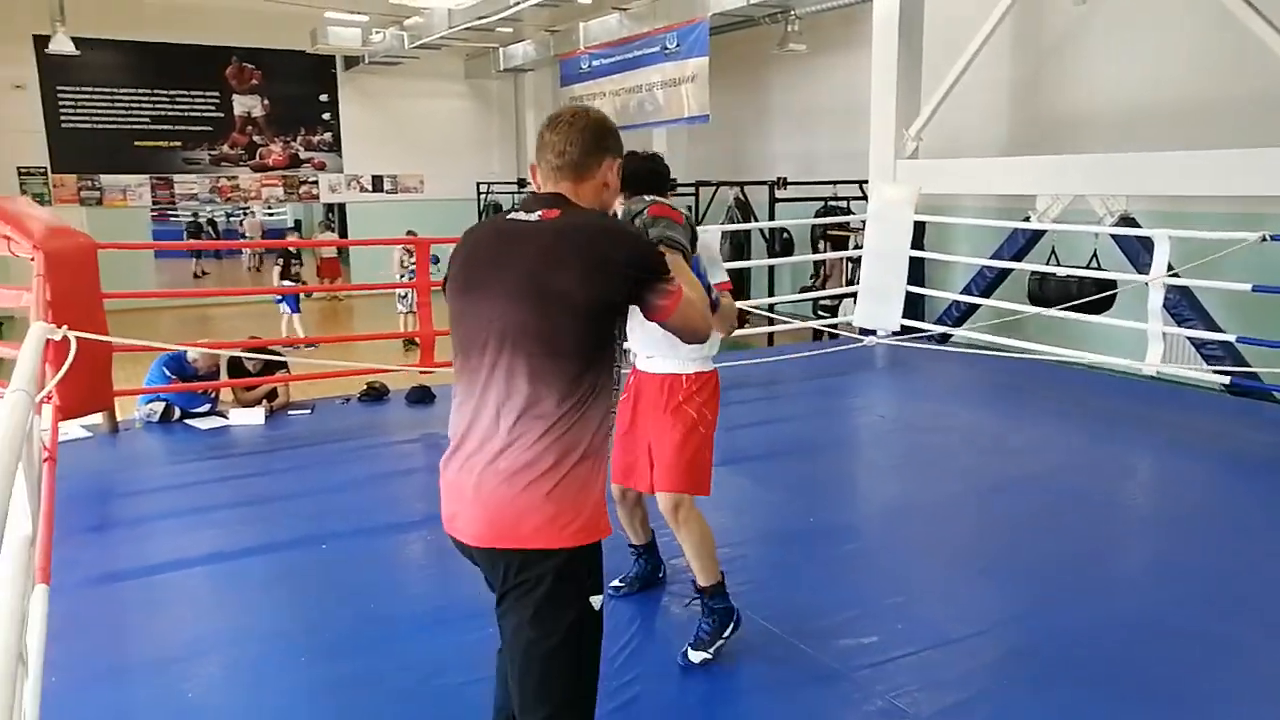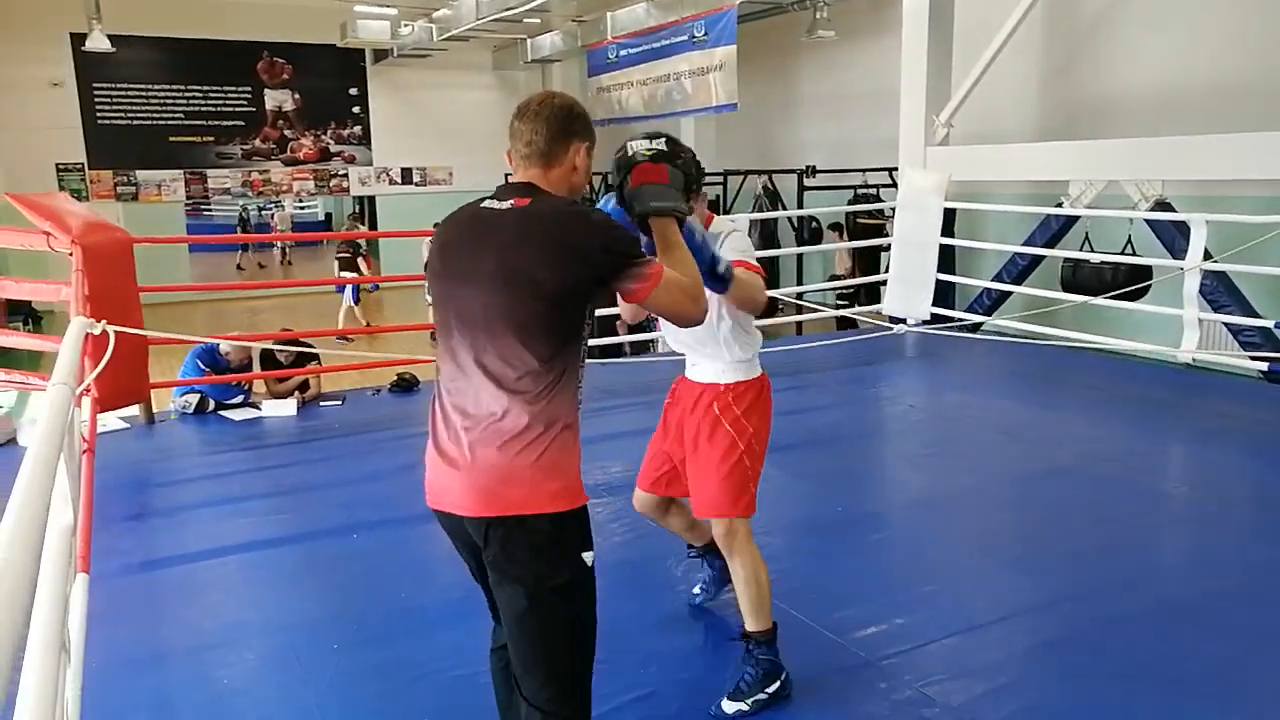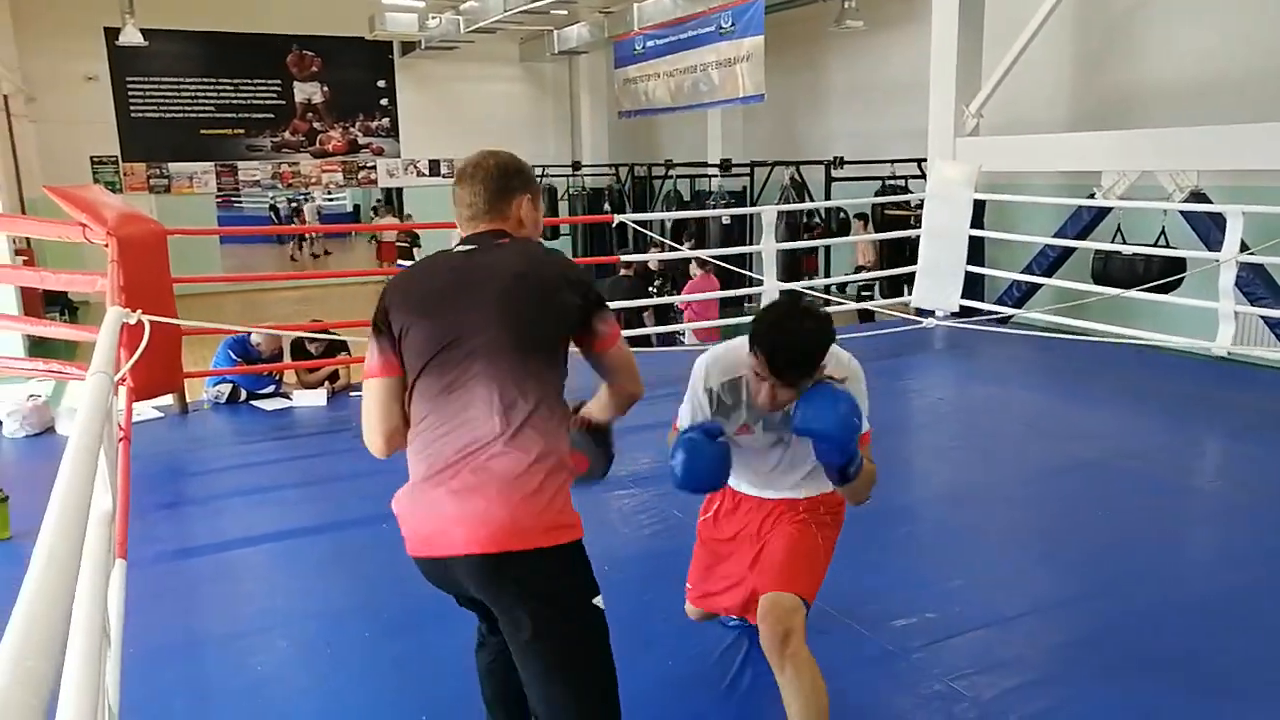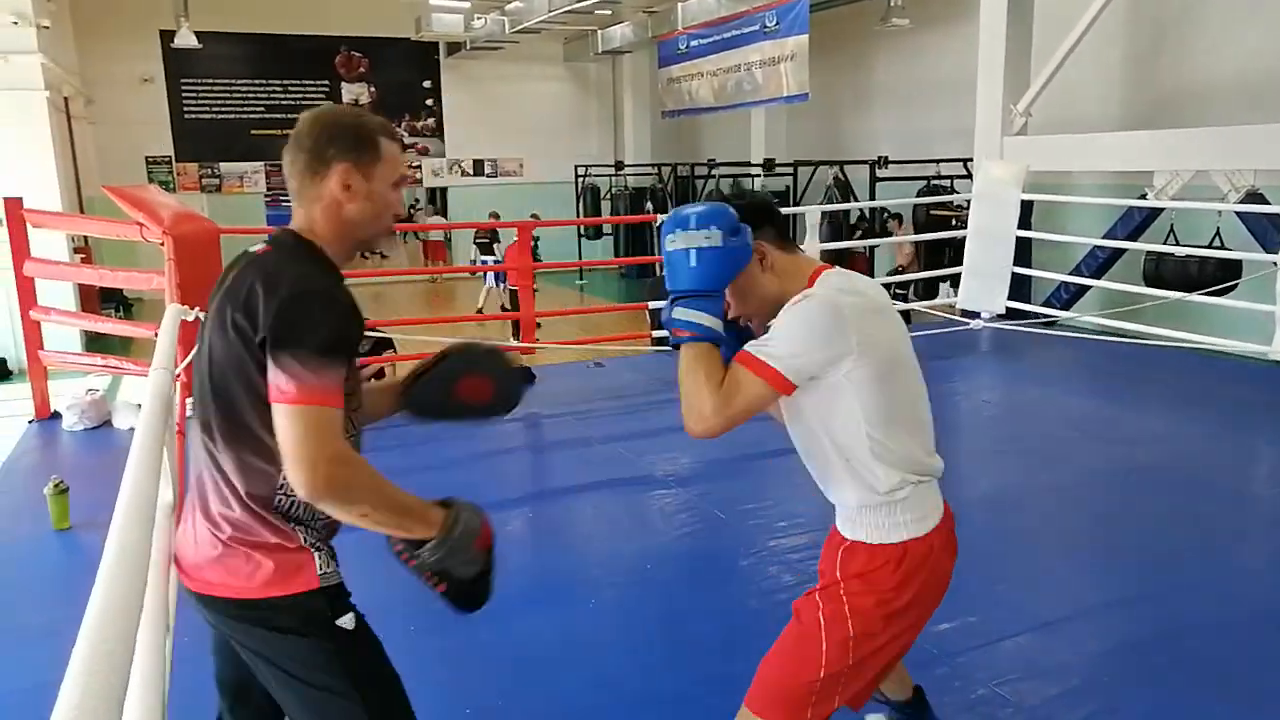
dt=0.7s
person 1, frame 1
left shoulder: (474, 244)
right shoulder: (614, 244)
right elbow: (697, 326)
right wrist: (670, 248)
left hip: (466, 505)
right hip: (547, 521)
left knee: (522, 647)
person 1, frame 2
left shoulder: (453, 230)
right shoulder: (581, 230)
right elbow: (690, 307)
right wrist: (663, 214)
left hip: (451, 485)
right hip: (532, 494)
left knee: (516, 638)
person 1, frame 3
left shoulder: (403, 290)
right shoulder: (557, 273)
left elbow: (382, 439)
right elbow: (628, 386)
right wrist: (588, 417)
left hip: (429, 532)
right hip: (529, 530)
left knee: (506, 632)
person 1, frame 4
left shoulder: (264, 271)
right shoulder: (305, 292)
right elbow: (315, 471)
left wrist: (411, 393)
right wrist: (438, 526)
left hip: (218, 554)
right hip: (269, 573)
person 2, frame 1
left shoulder: (693, 247)
left elbow: (727, 322)
left wrist: (703, 290)
left hip: (690, 384)
right hip: (641, 380)
left knee: (675, 502)
right knee: (623, 489)
left ankle: (719, 609)
right ankle: (647, 563)
person 2, frame 2
left shoulder: (729, 236)
left elbow: (755, 299)
right elbow: (631, 312)
left wrist: (705, 264)
left hip: (737, 392)
right hip: (690, 387)
left knee: (729, 526)
right knee: (649, 500)
left ankle: (766, 664)
right ankle: (713, 559)
person 2, frame 3
left shoulder: (841, 376)
right shoulder: (719, 364)
left elbow: (862, 488)
right elbow: (684, 448)
left wrist: (844, 458)
right wrist: (692, 455)
left hip: (805, 507)
right hip: (735, 499)
left knee: (779, 630)
right knee: (700, 607)
right ankle: (758, 603)
person 2, frame 4
left shoulder: (817, 313)
right shoulder: (839, 293)
left elbow: (706, 417)
left wrist: (695, 301)
right wrist: (726, 334)
left hip: (886, 554)
right knee: (849, 639)
